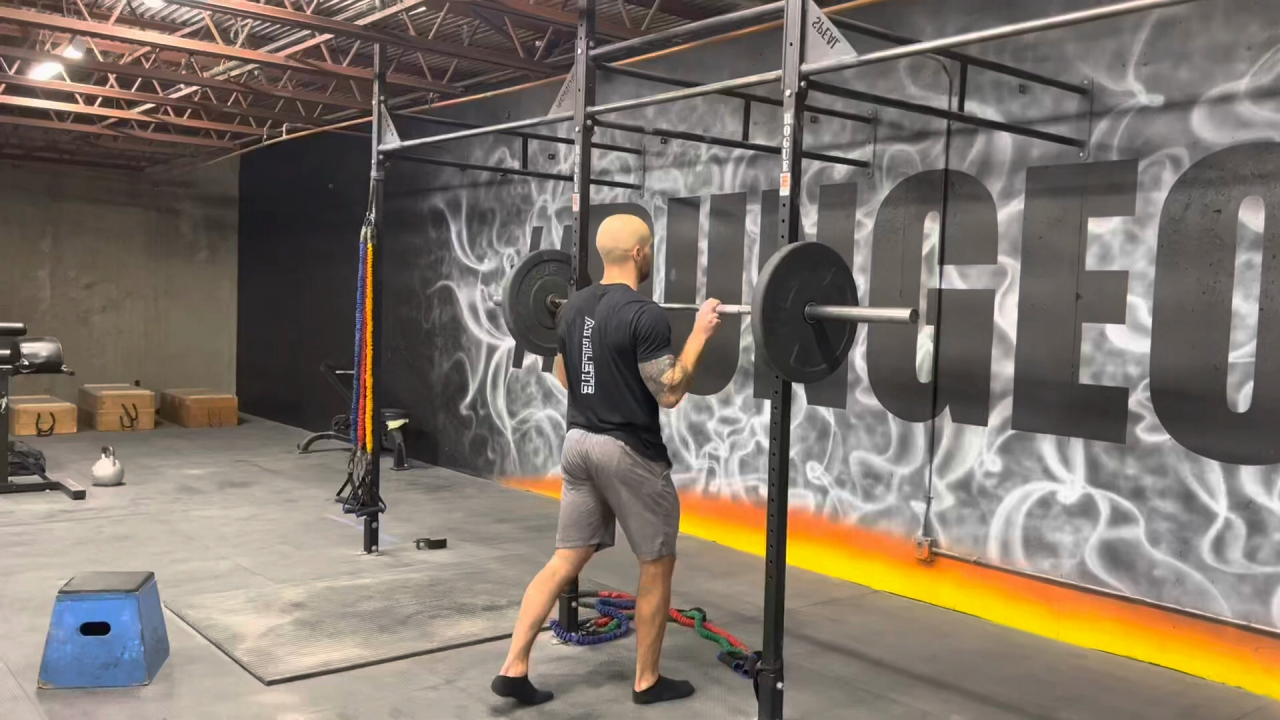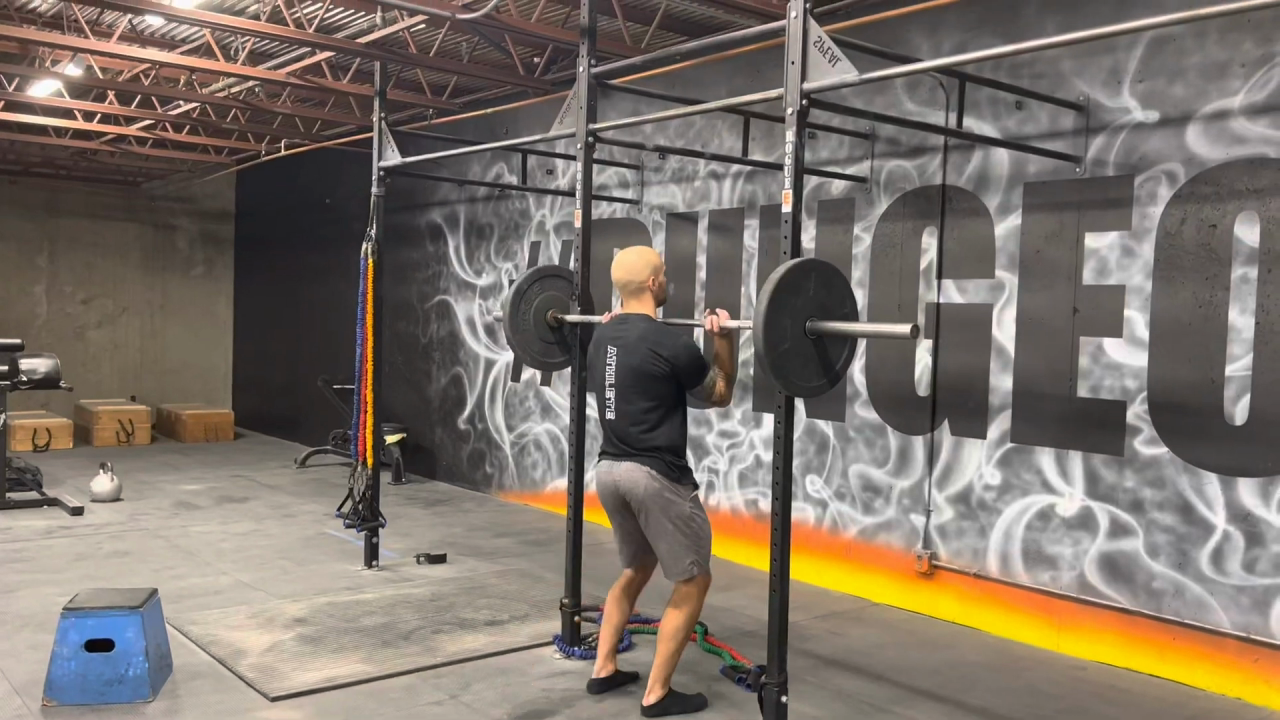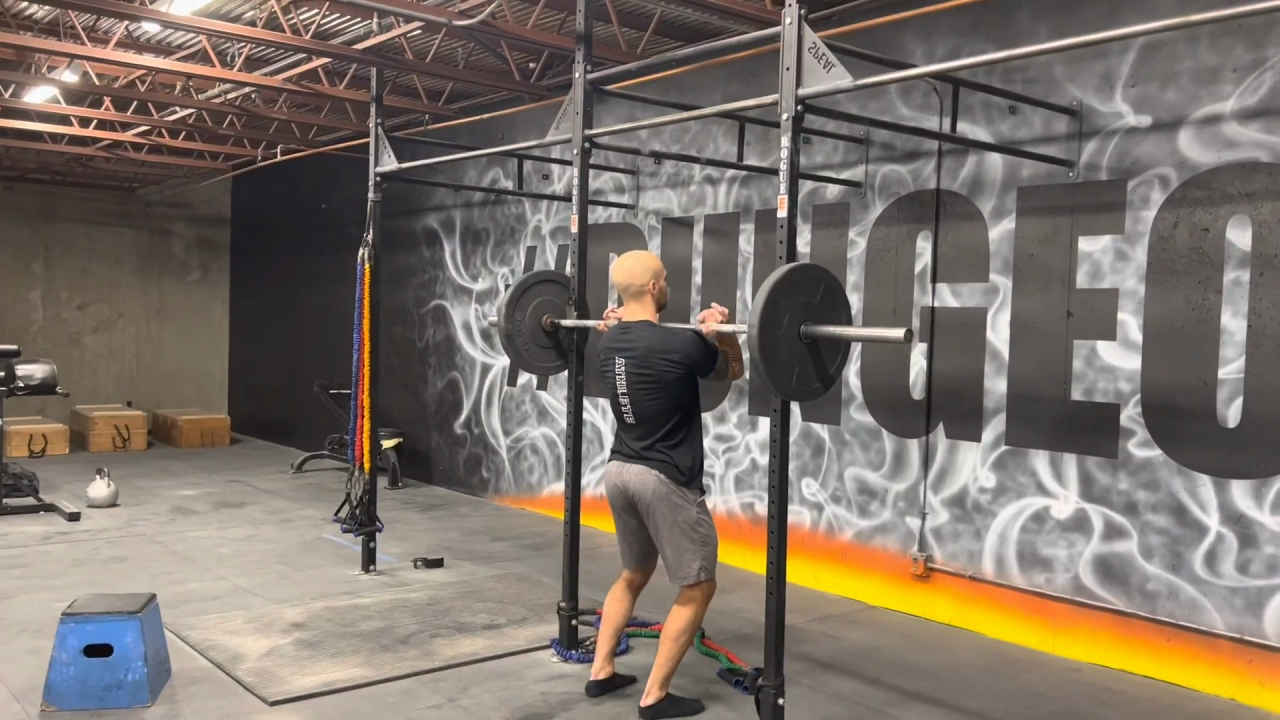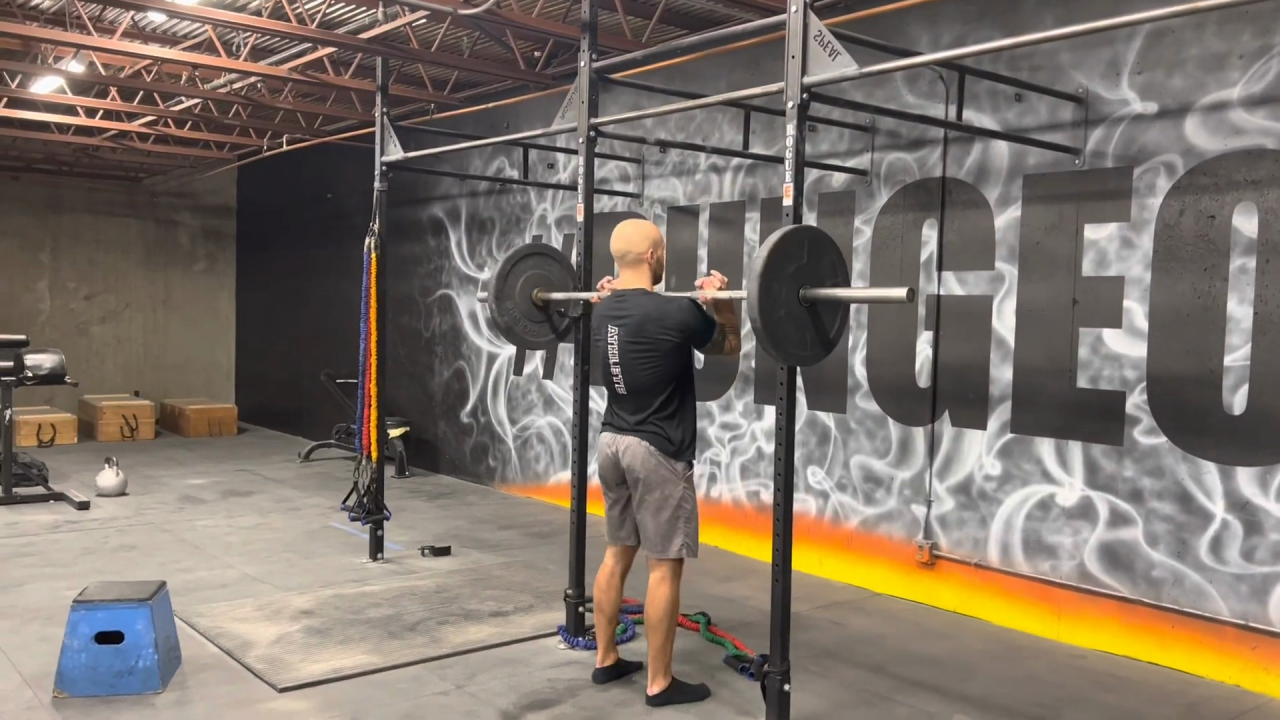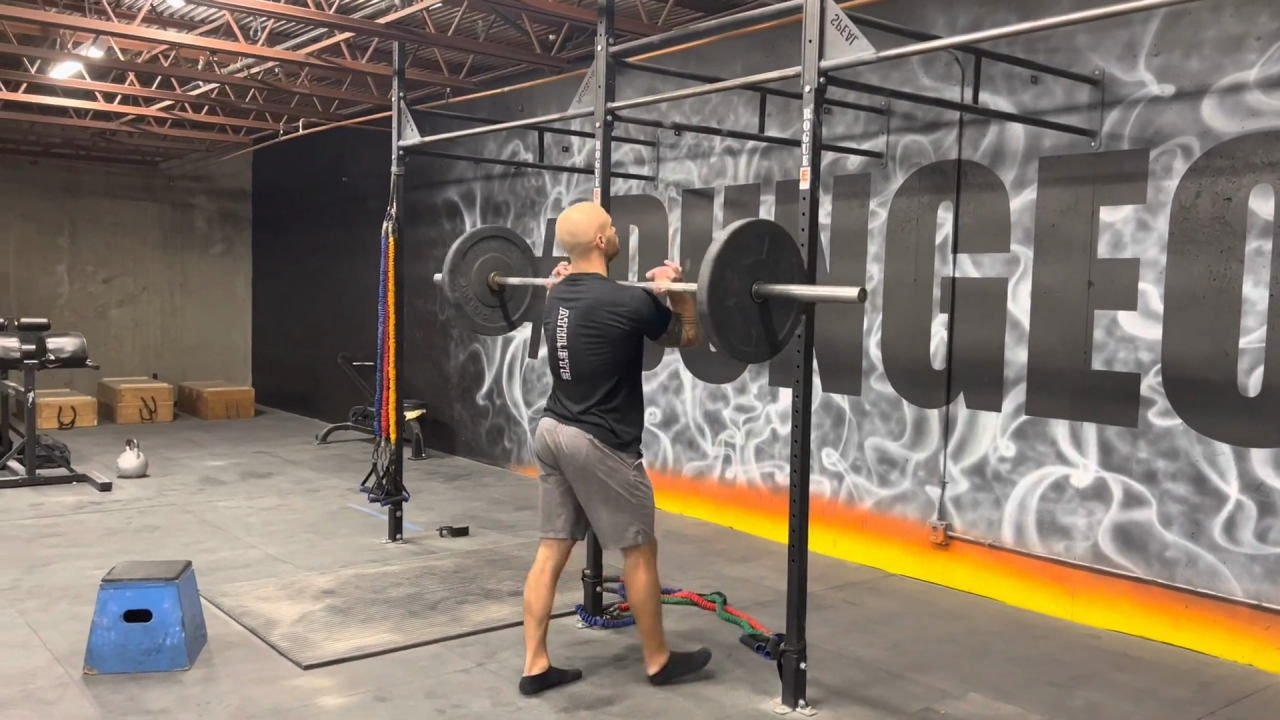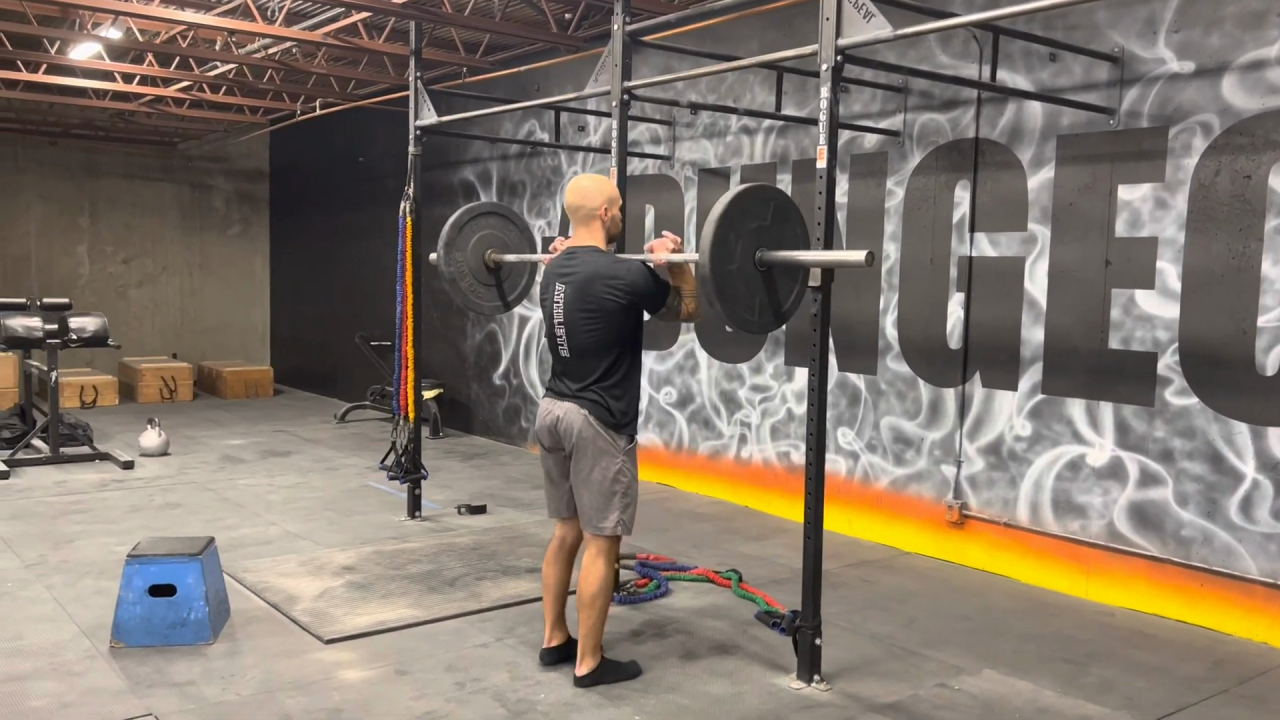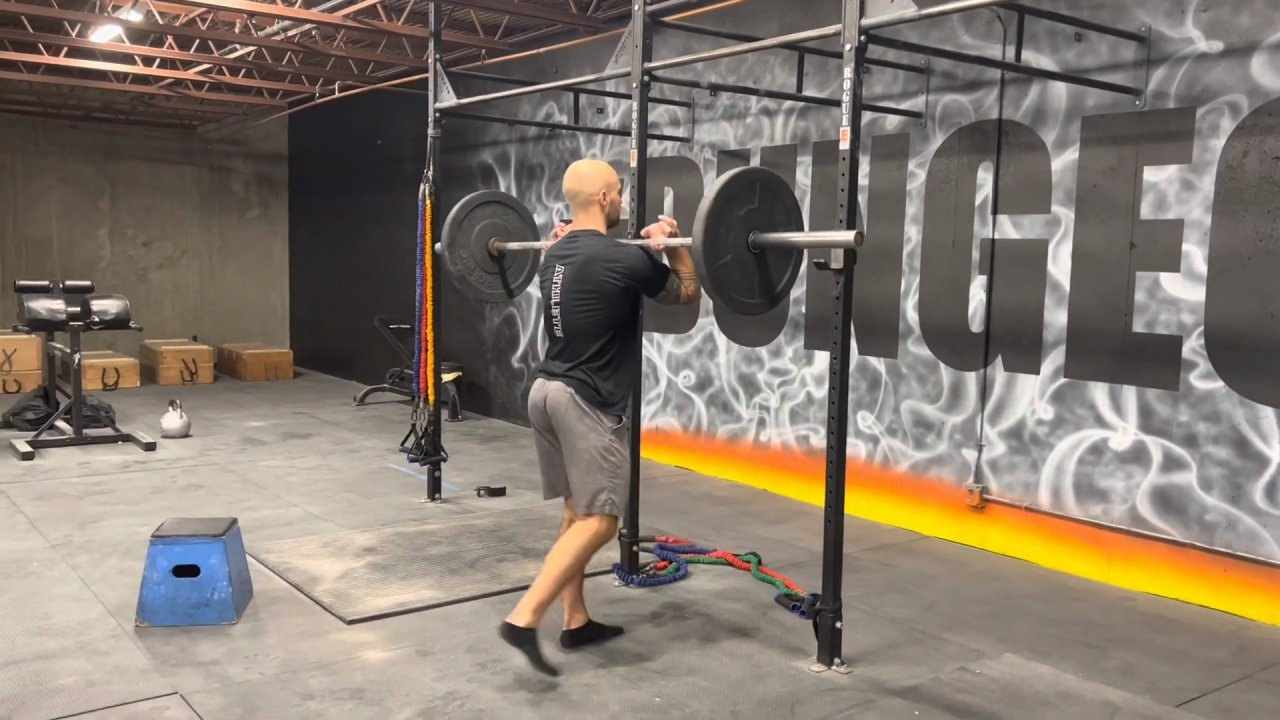
dt=0.7s
person 1, frame 1
left shoulder: (574, 306)
right shoulder: (644, 315)
right elbow: (668, 393)
right wrist: (700, 333)
left hip: (579, 443)
right hip: (630, 452)
left knee: (567, 558)
right knee: (656, 564)
left ankle: (514, 668)
right ankle: (647, 680)
person 1, frame 2
left shoulder: (602, 337)
right shoulder: (671, 343)
right elbow: (720, 396)
right wrist: (724, 343)
left hip: (609, 470)
right hip: (657, 477)
left knee: (637, 569)
right knee: (693, 581)
left ankle: (604, 669)
person 1, frame 3
left shoulder: (610, 342)
right shoulder: (679, 344)
right elbow: (734, 370)
right wrist: (720, 332)
left hip: (619, 471)
right hip: (665, 480)
left knee: (634, 574)
right knee: (697, 588)
left ankle: (601, 671)
person 1, frame 4
left shoulder: (602, 311)
right shoulder: (675, 312)
right elbow: (730, 345)
right wrist: (719, 301)
left hip: (611, 442)
right hip: (656, 452)
left knee: (617, 555)
right knee: (664, 566)
left ankle: (607, 660)
right ankle: (660, 683)
person 1, frame 5
left shoulder: (557, 296)
right shoulder: (628, 302)
right elbow: (687, 336)
right wrist: (676, 292)
left hip: (552, 432)
right hip: (600, 443)
left knee: (551, 551)
right knee: (639, 552)
left ankle: (535, 665)
right ankle: (658, 660)
person 1, frame 6
left shoulder: (554, 270)
right shoulder: (625, 275)
right elbow: (688, 309)
right wrist: (675, 261)
left hip: (552, 411)
right hip: (597, 422)
left knee: (567, 532)
right knee: (599, 542)
left ankle: (554, 639)
right ankle: (589, 662)
person 1, frame 7
left shoulder: (556, 254)
right shoulder: (624, 258)
right elbow: (688, 292)
right wrist: (671, 244)
left hip: (546, 390)
right hip: (587, 401)
left knee: (577, 511)
right knee: (598, 520)
left ankle: (576, 621)
right ankle: (524, 618)
